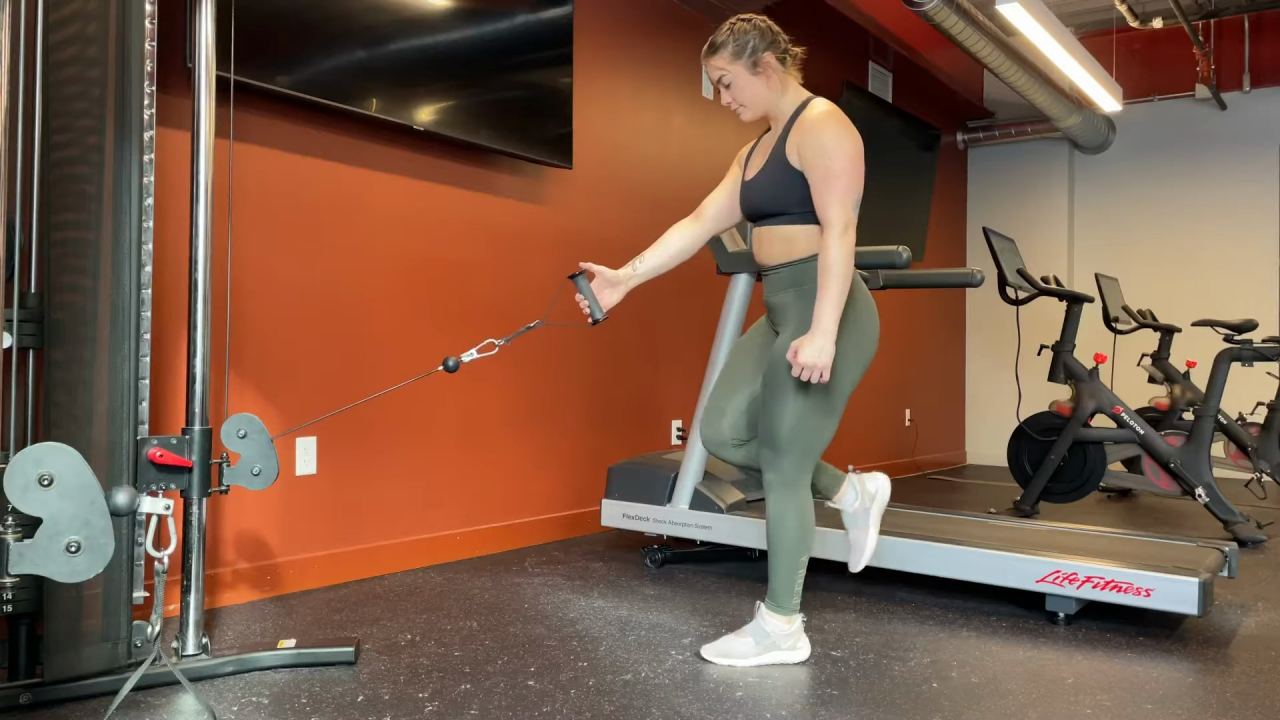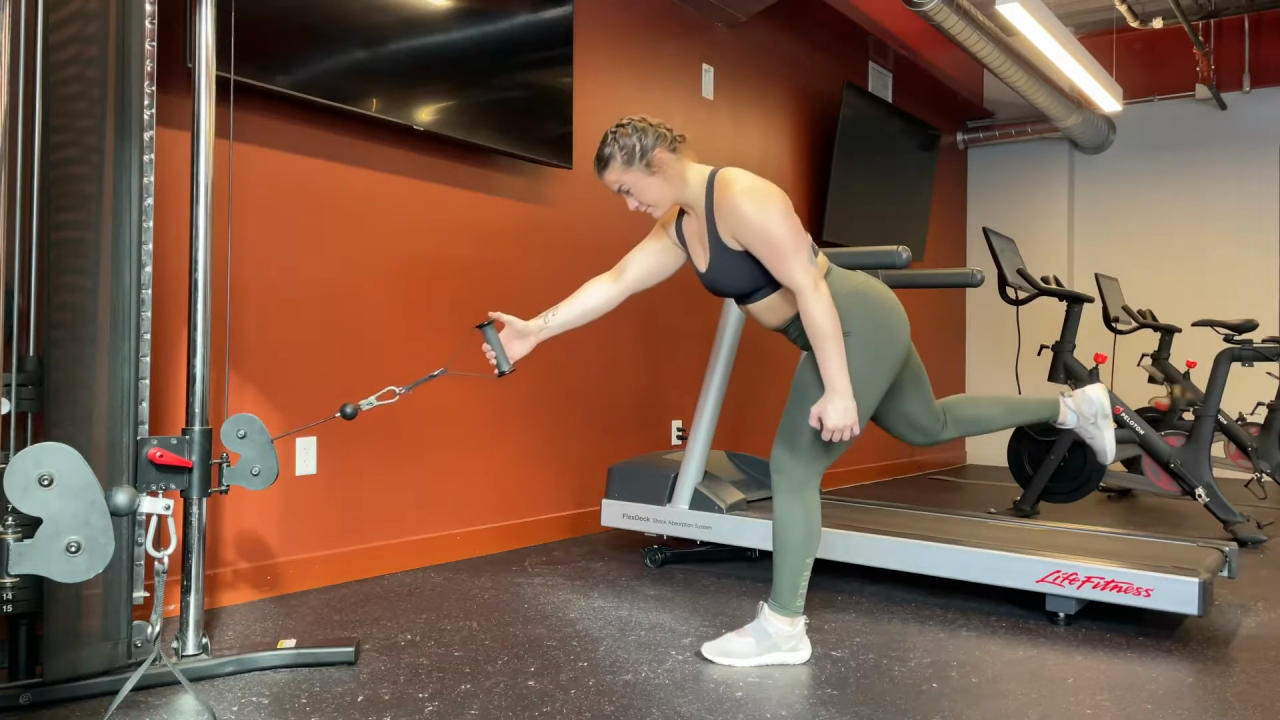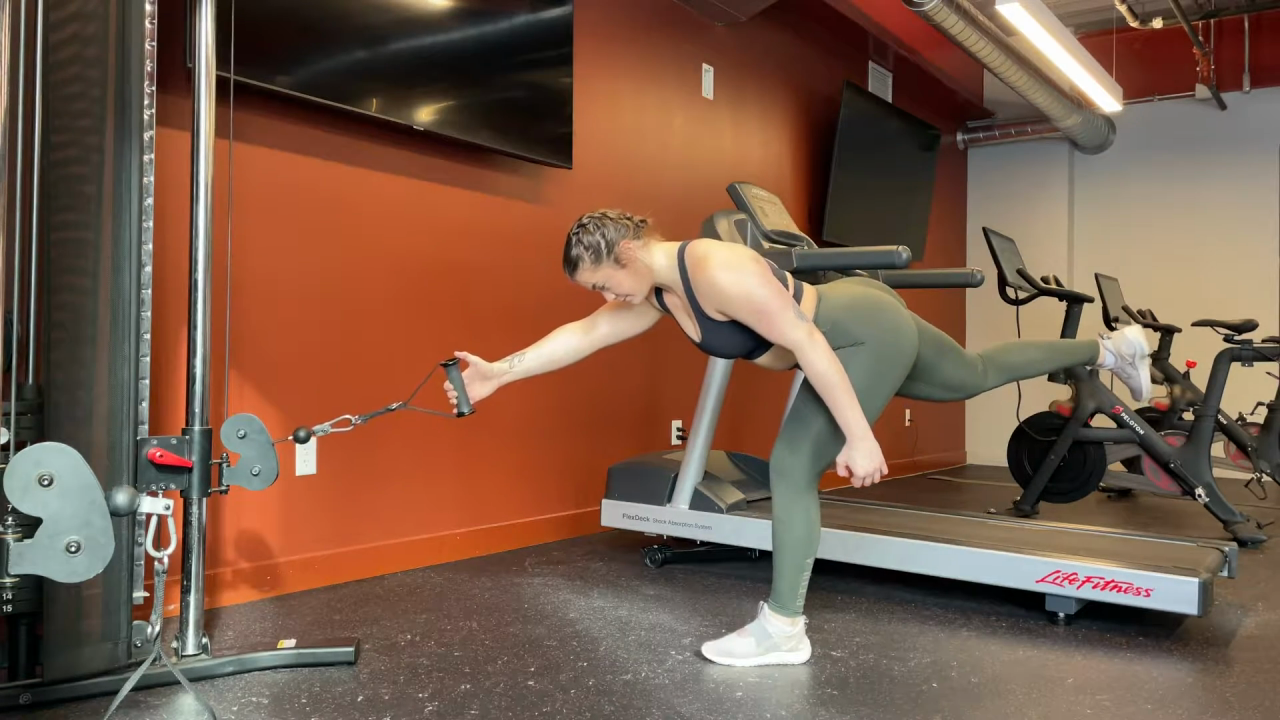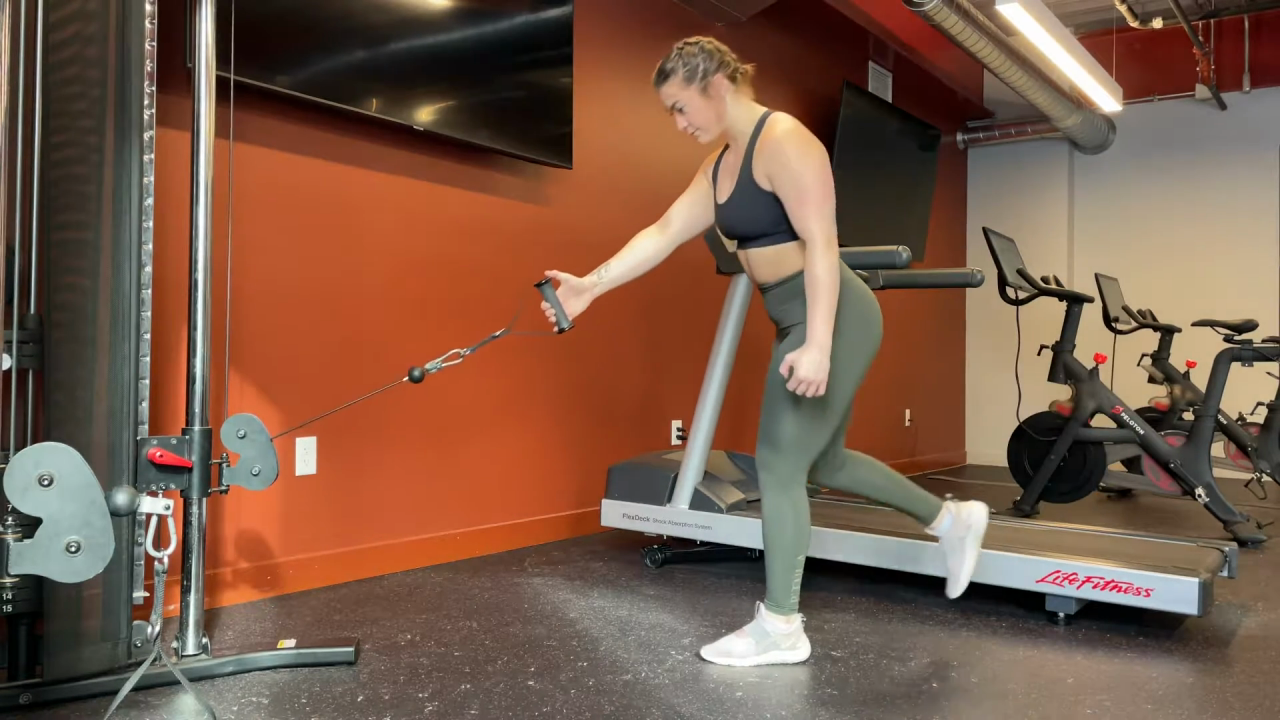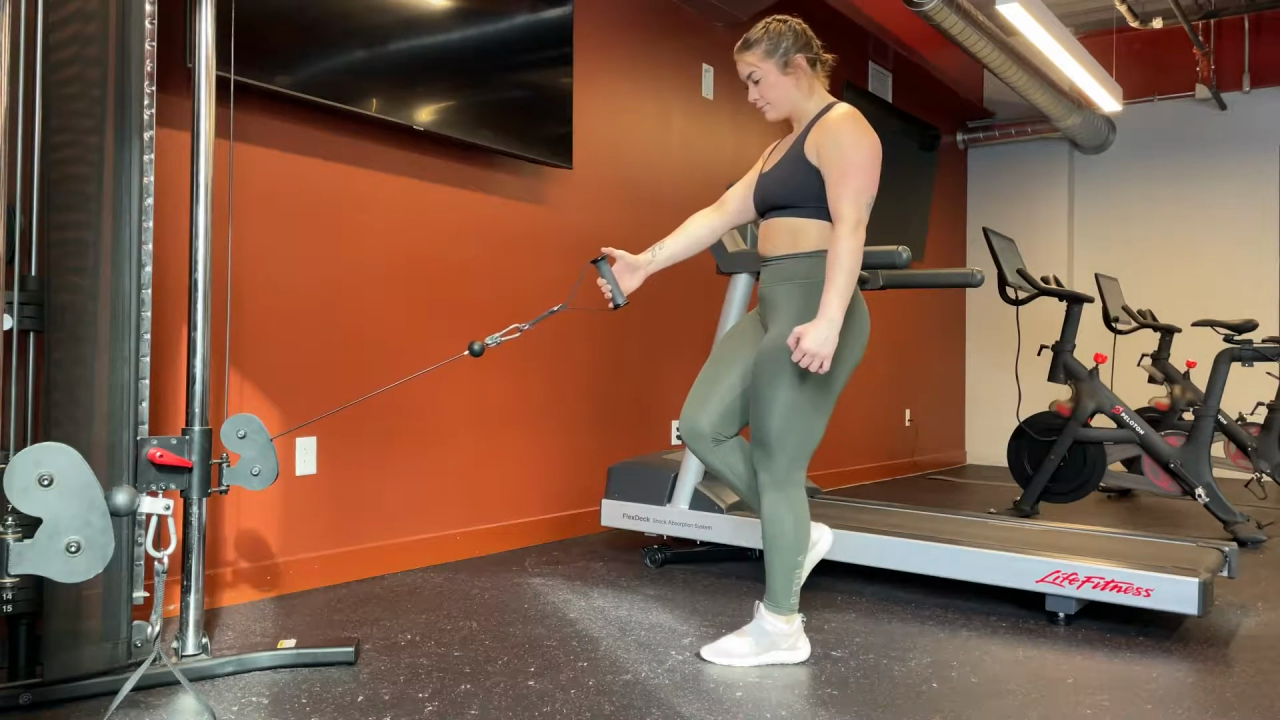
dt=1s
person 1, frame 1
left shoulder: (823, 124)
right shoulder: (759, 149)
left elbow: (840, 232)
right elbow: (700, 224)
left wrist: (823, 331)
right wrist: (626, 278)
left hip: (822, 316)
right hip: (781, 315)
left knee: (782, 467)
right knee: (722, 434)
left ankle: (781, 628)
right ankle: (849, 490)
person 1, frame 2
left shoulder: (741, 197)
right shoulder: (679, 225)
left elbow: (809, 288)
right elbow: (615, 282)
left wrist: (838, 391)
right wrist: (536, 330)
left hip: (860, 325)
right hip: (856, 328)
left knee: (793, 469)
right knee: (929, 426)
left ankle: (783, 628)
right ankle: (1069, 408)
person 1, frame 3
left shoulder: (715, 271)
right shoulder: (657, 290)
left elbow: (805, 344)
right elbow: (582, 335)
left wrist: (858, 437)
right wrist: (499, 372)
left hip: (870, 334)
right hip: (866, 322)
left knee: (793, 469)
right knee: (977, 374)
left ankle: (783, 628)
right ankle: (1110, 348)
person 1, frame 4
left shoulder: (784, 140)
right shoulder: (722, 162)
left elbow: (822, 245)
right elbow: (663, 232)
left wrist: (817, 345)
right wrist: (589, 286)
left hip: (832, 319)
right hip: (799, 320)
left knee: (779, 467)
right knee: (821, 463)
left ankle: (780, 629)
right ankle: (946, 518)
person 1, frame 5
left shoulder: (843, 127)
right shoulder: (783, 147)
left elbow: (850, 228)
right elbow: (719, 214)
left wrist: (827, 321)
right wrist: (645, 263)
left hip: (813, 312)
right hip: (771, 309)
left knee: (775, 467)
right knee: (702, 426)
left ankle: (780, 629)
right ankle: (797, 534)
